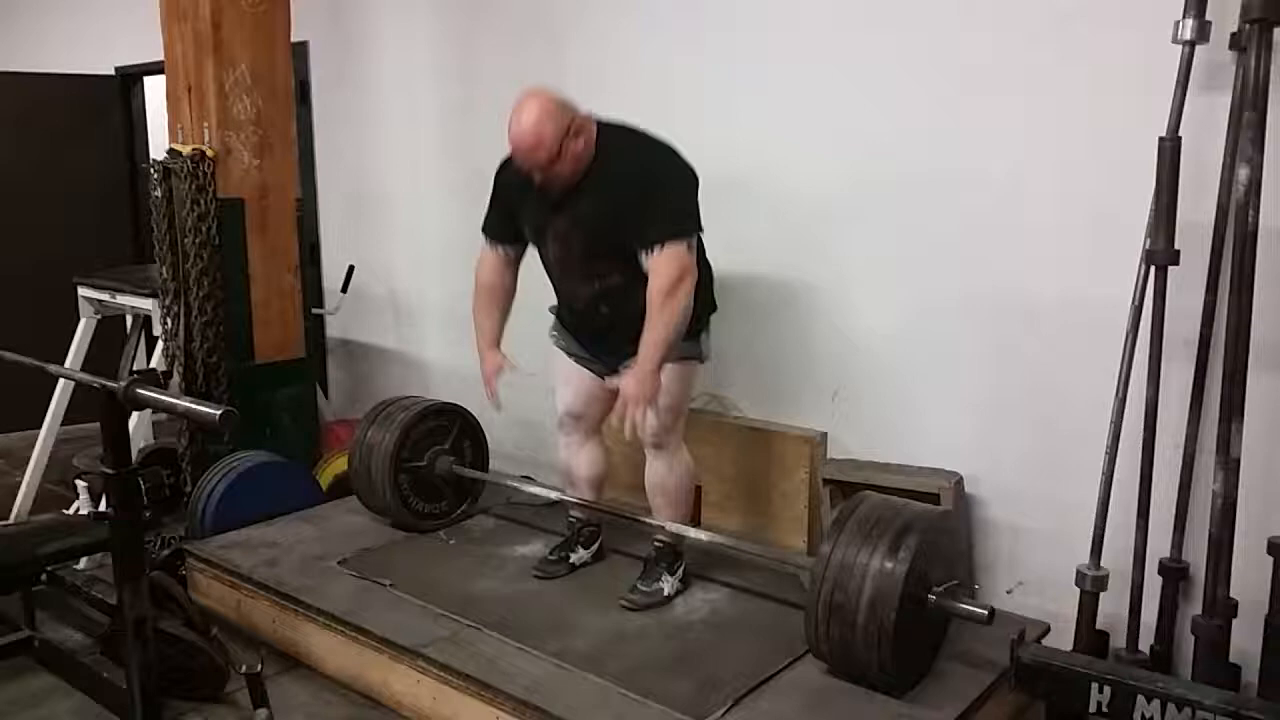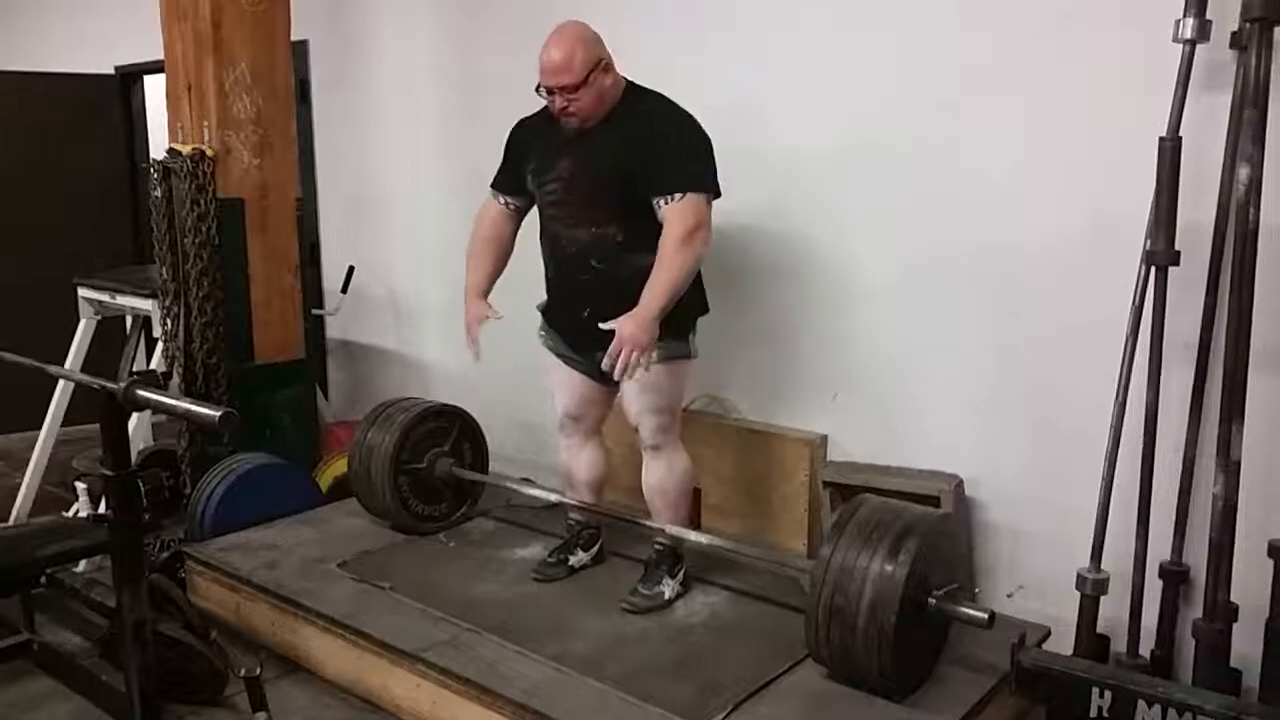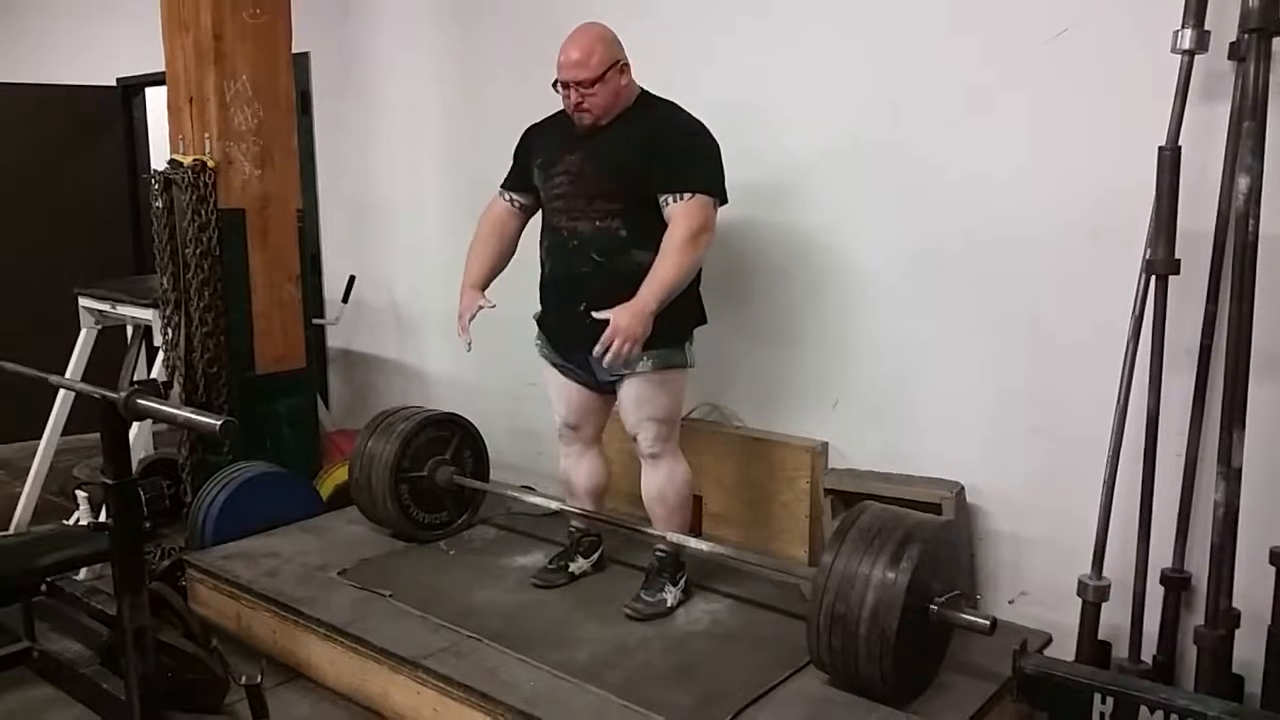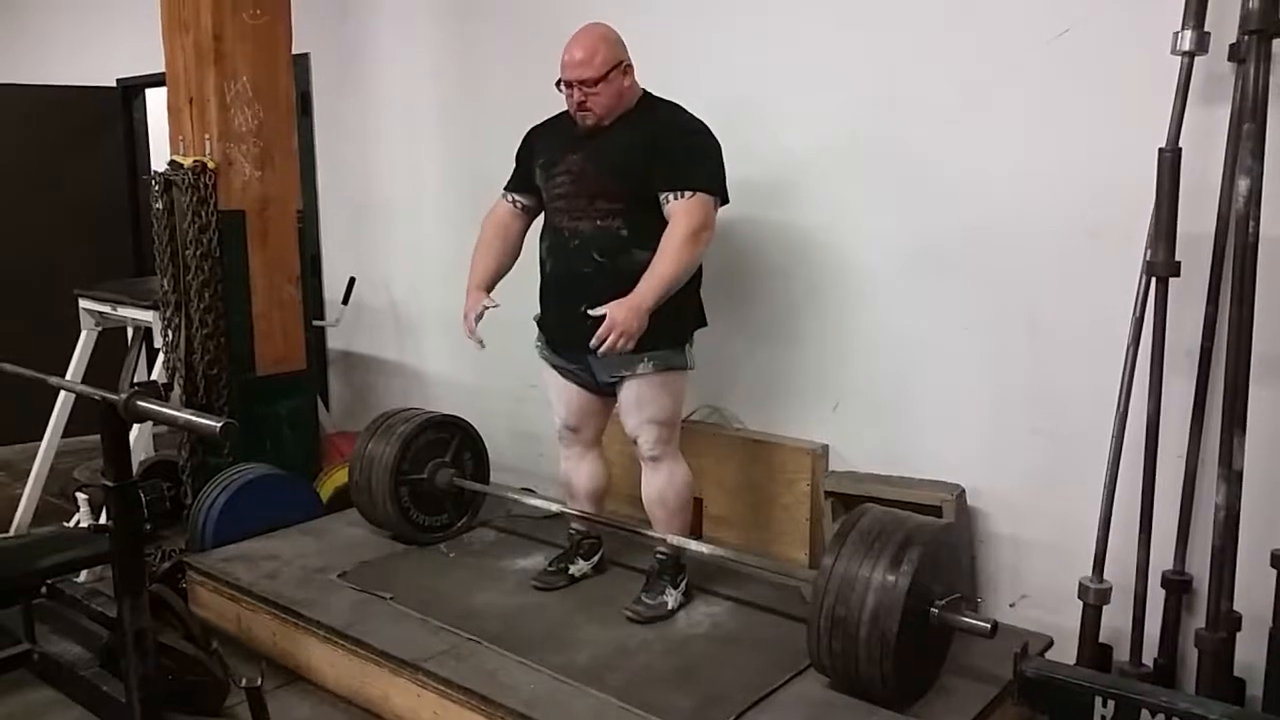
dt=0.3s
person 1, frame 1
left shoulder: (645, 170)
right shoulder: (517, 177)
left elbow: (673, 274)
right elbow: (497, 259)
left wrist: (646, 370)
right wrist: (488, 345)
left hip: (659, 331)
right hip: (581, 327)
left knee: (658, 436)
right knee: (572, 424)
left ankle: (669, 557)
right ankle: (583, 534)
person 1, frame 2
left shoulder: (661, 127)
right shoulder: (531, 133)
left elbow: (687, 226)
right elbow: (499, 212)
left wrist: (647, 317)
right wrist: (476, 294)
left hip: (649, 319)
right hip: (568, 319)
left knee: (656, 436)
right knee: (573, 427)
left ankle: (669, 559)
right ankle: (583, 536)
person 1, frame 3
left shoulder: (672, 133)
right shoulder: (543, 136)
left elbow: (692, 226)
right elbow: (505, 212)
left wrist: (643, 309)
right wrist: (473, 285)
left hip: (644, 330)
right hip: (563, 327)
left knee: (655, 444)
right knee: (574, 436)
left ankle: (670, 567)
right ankle: (584, 544)
person 1, frame 4
left shoulder: (674, 133)
right shoulder: (546, 138)
left elbow: (692, 225)
right elbow: (509, 213)
left wrist: (639, 305)
right wrist: (478, 286)
left hip: (645, 332)
right hip: (564, 328)
left knee: (655, 447)
right knee: (574, 438)
left ankle: (670, 570)
right ankle: (584, 545)
